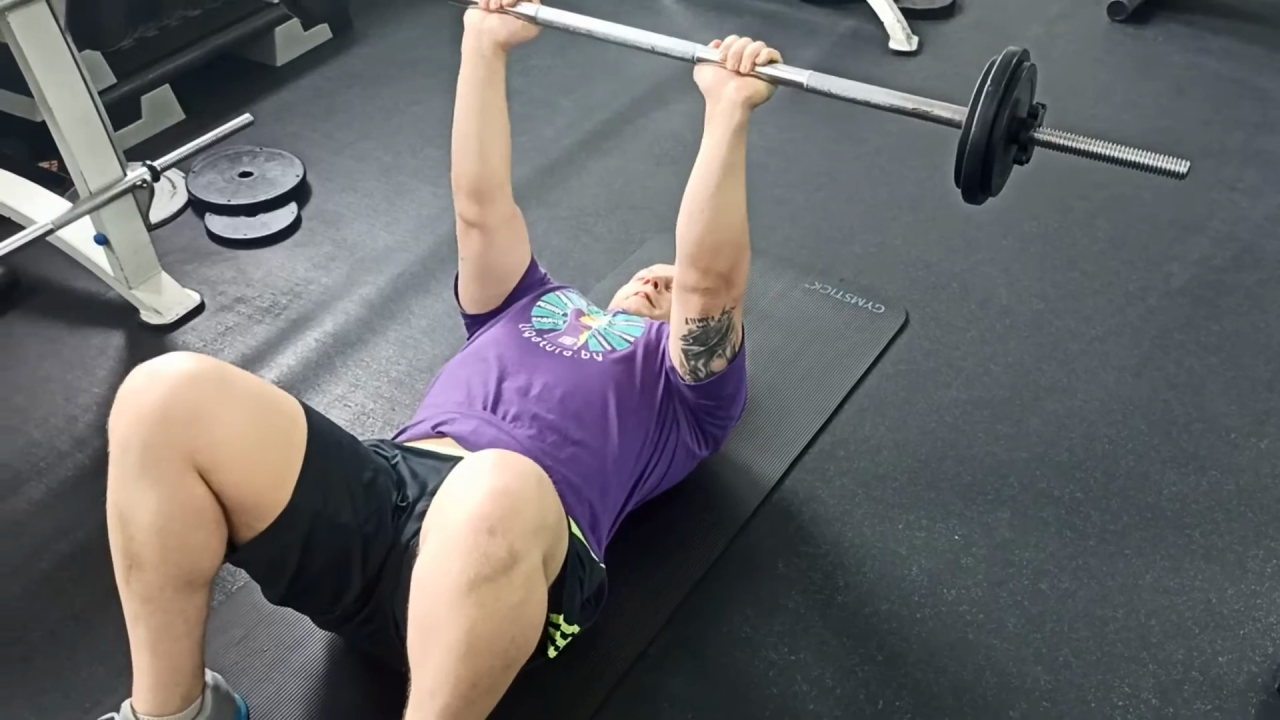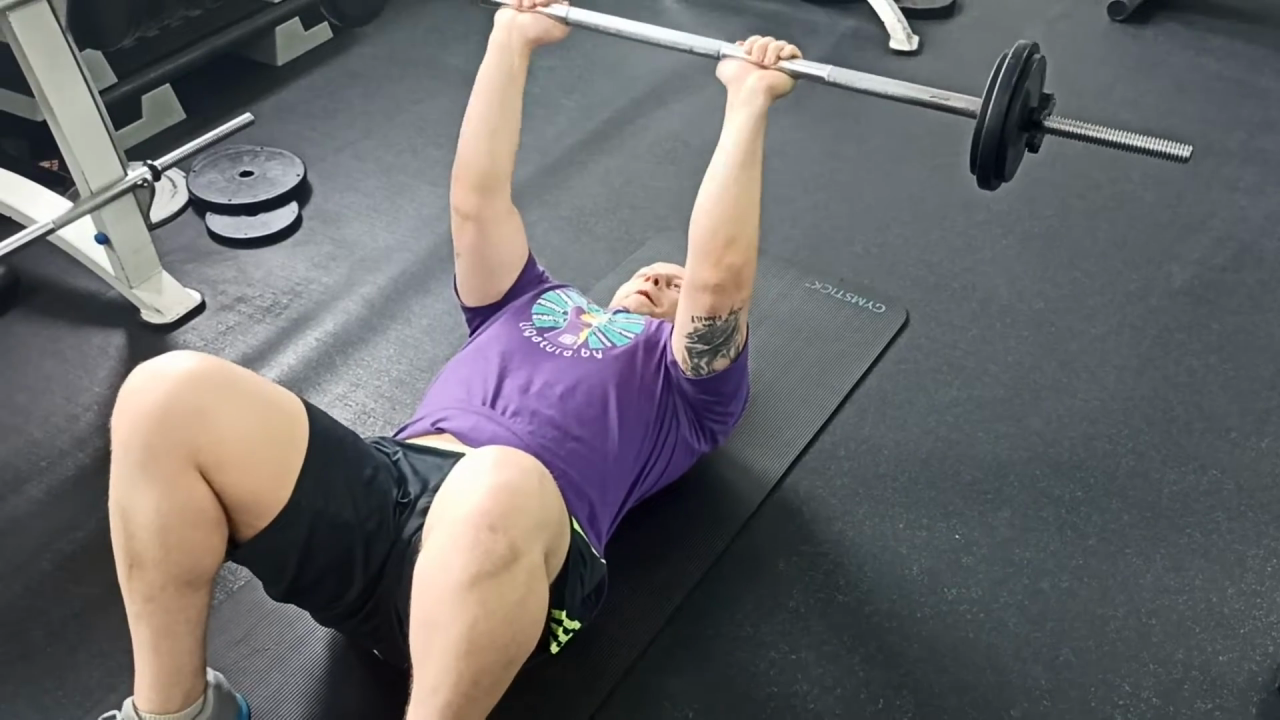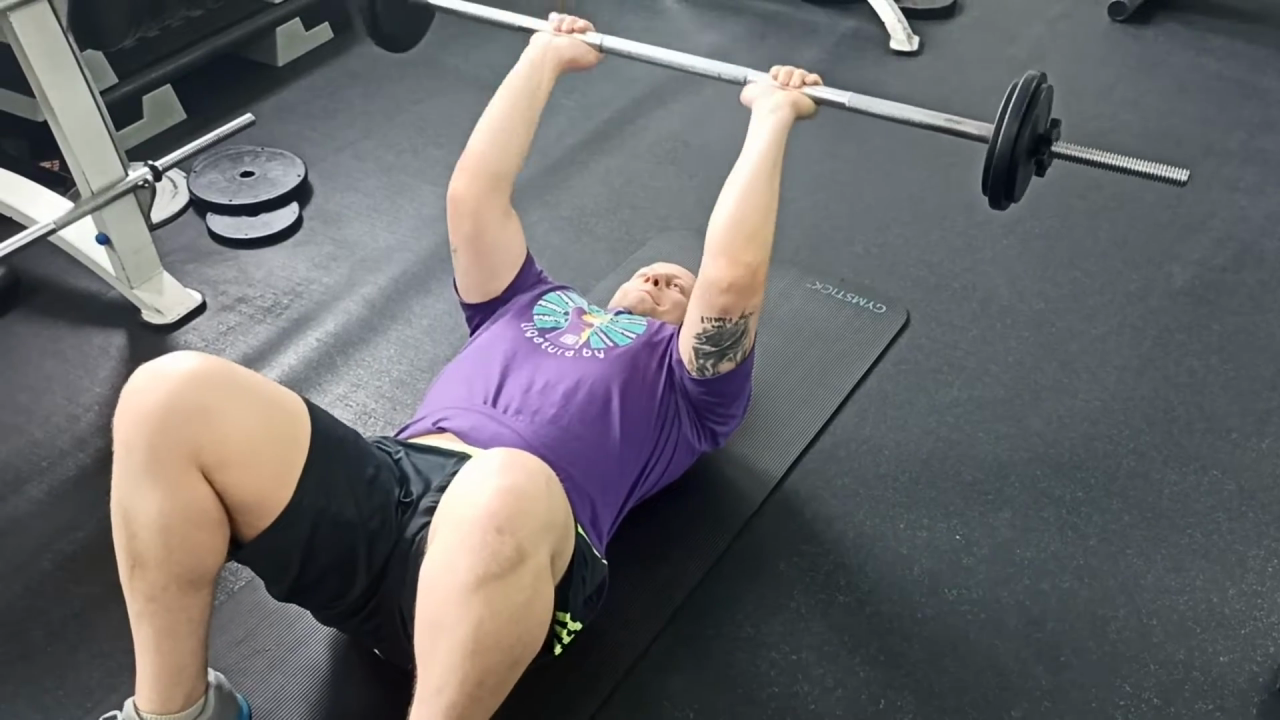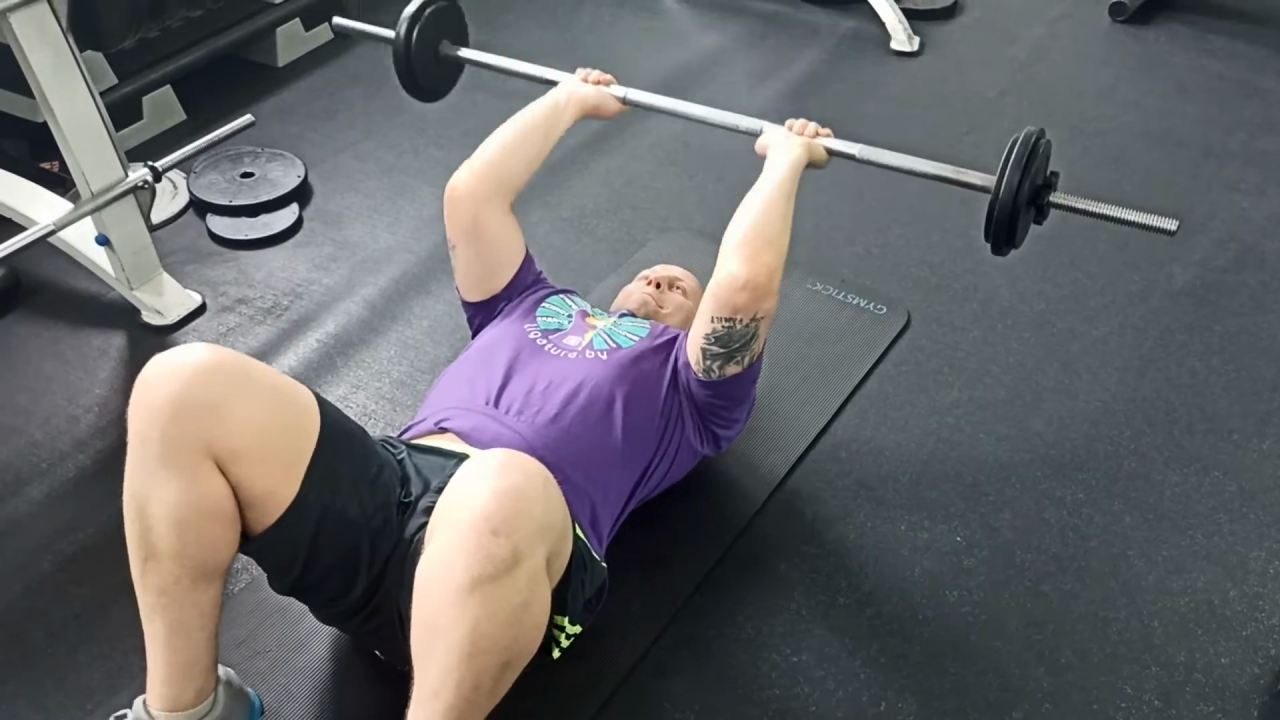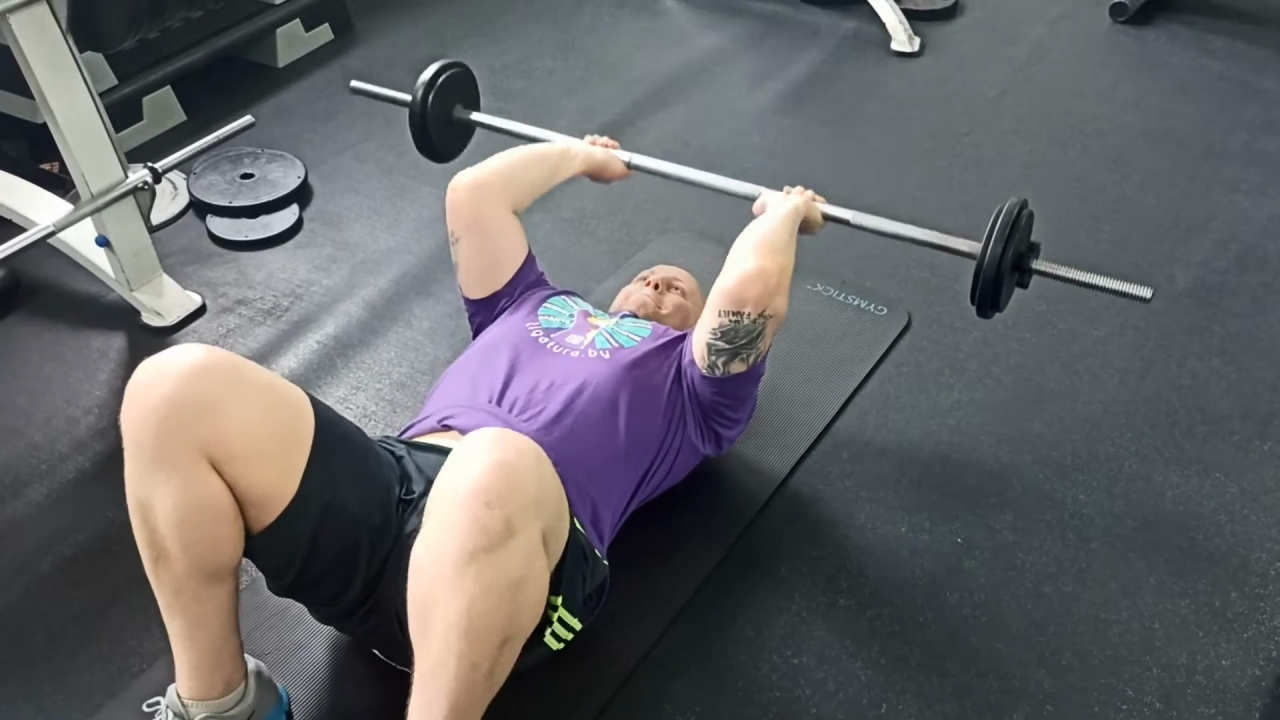
dt=0.2s
person 1, frame 1
left shoulder: (689, 386)
right shoulder: (533, 307)
left elbow: (712, 279)
right elbow: (481, 207)
left wrist: (728, 109)
left hip: (507, 525)
right hip: (383, 486)
left knee: (493, 494)
right knee: (165, 396)
person 1, frame 2
left shoulder: (689, 381)
right shoulder: (535, 305)
left elbow: (720, 277)
right elbow: (478, 201)
left wrist: (747, 101)
left hip: (506, 523)
right hip: (382, 485)
left knee: (494, 492)
right knee: (166, 395)
person 1, frame 3
left shoulder: (690, 378)
right shoulder: (532, 305)
left elbow: (731, 277)
right elbow: (474, 199)
left wrist: (772, 115)
right wrist: (544, 57)
left hip: (511, 518)
right hip: (385, 484)
left knee: (502, 494)
right knee: (169, 394)
person 1, frame 4
left shoulder: (692, 378)
right shoulder: (535, 308)
left elbow: (745, 284)
right elbow: (470, 197)
left wrist: (786, 157)
right wrist: (570, 101)
left hip: (511, 518)
right hip: (387, 484)
left knee: (498, 495)
right knee: (184, 385)
person 1, frame 5
left shoulder: (693, 382)
right shoulder: (533, 308)
left elbow: (751, 287)
right elbow: (472, 195)
left wrist: (784, 212)
right wrist: (579, 156)
left hip: (513, 513)
right hip: (391, 479)
left knee: (494, 469)
right knee: (175, 387)
